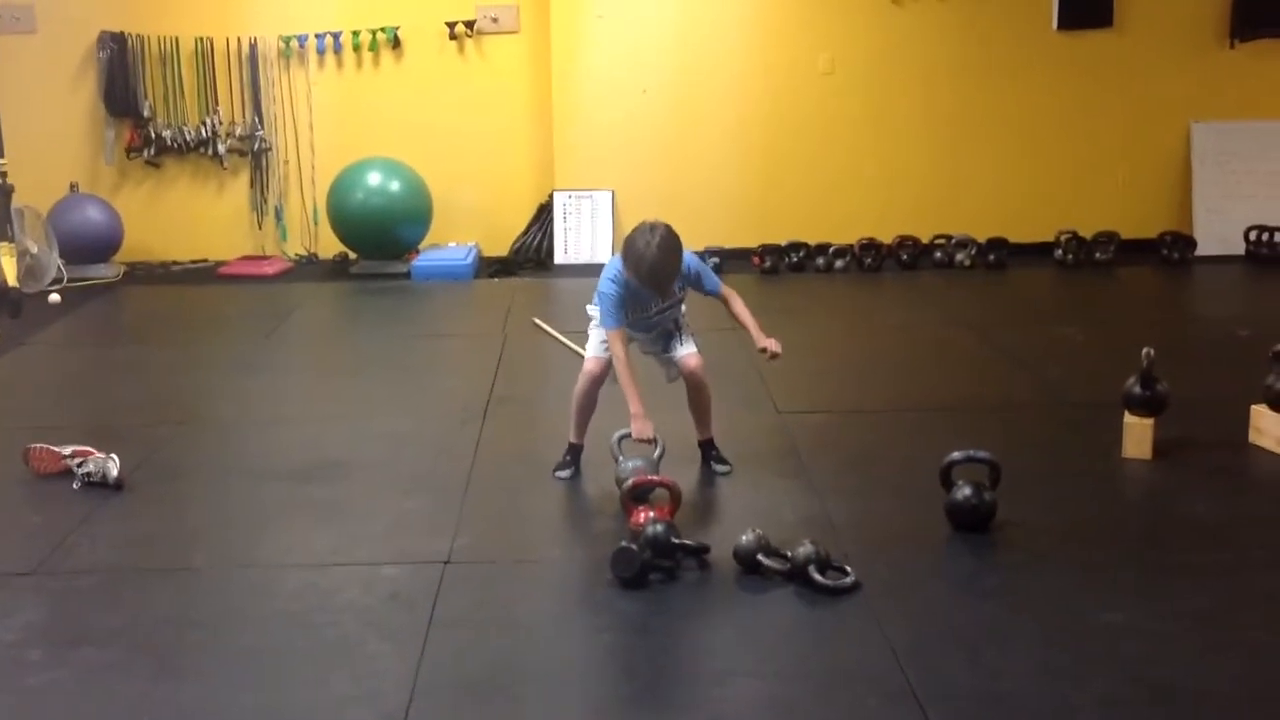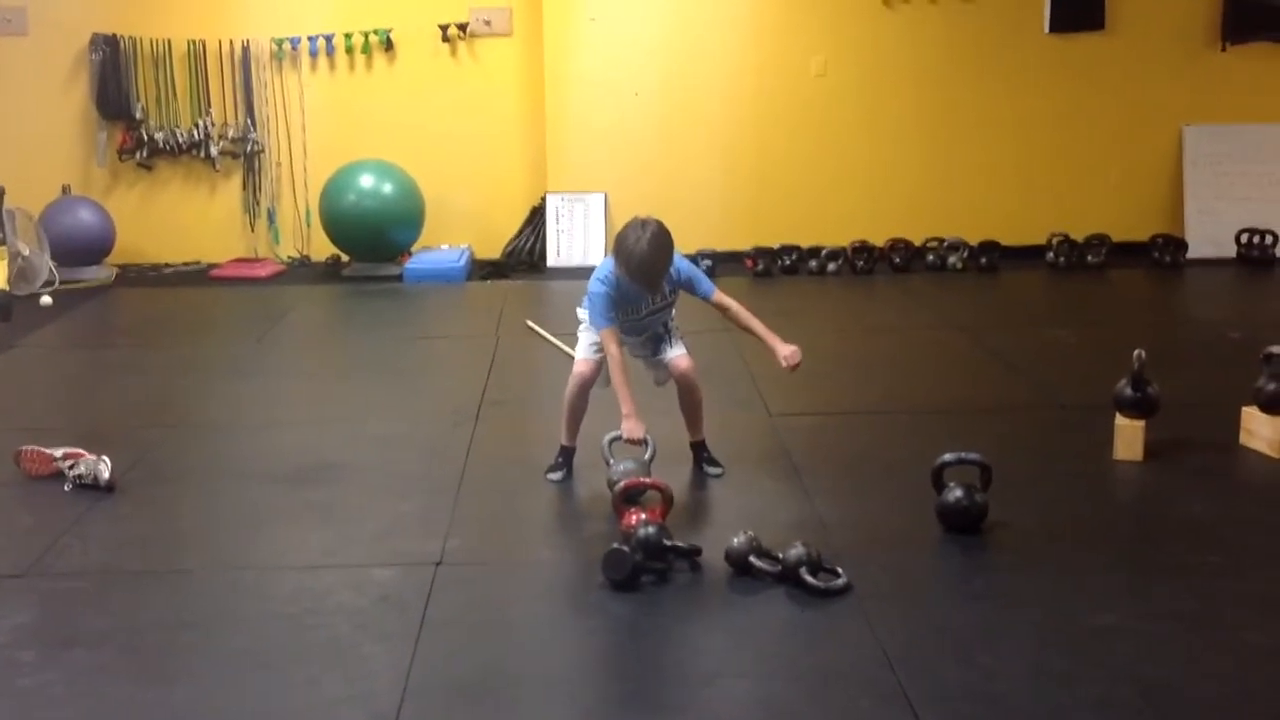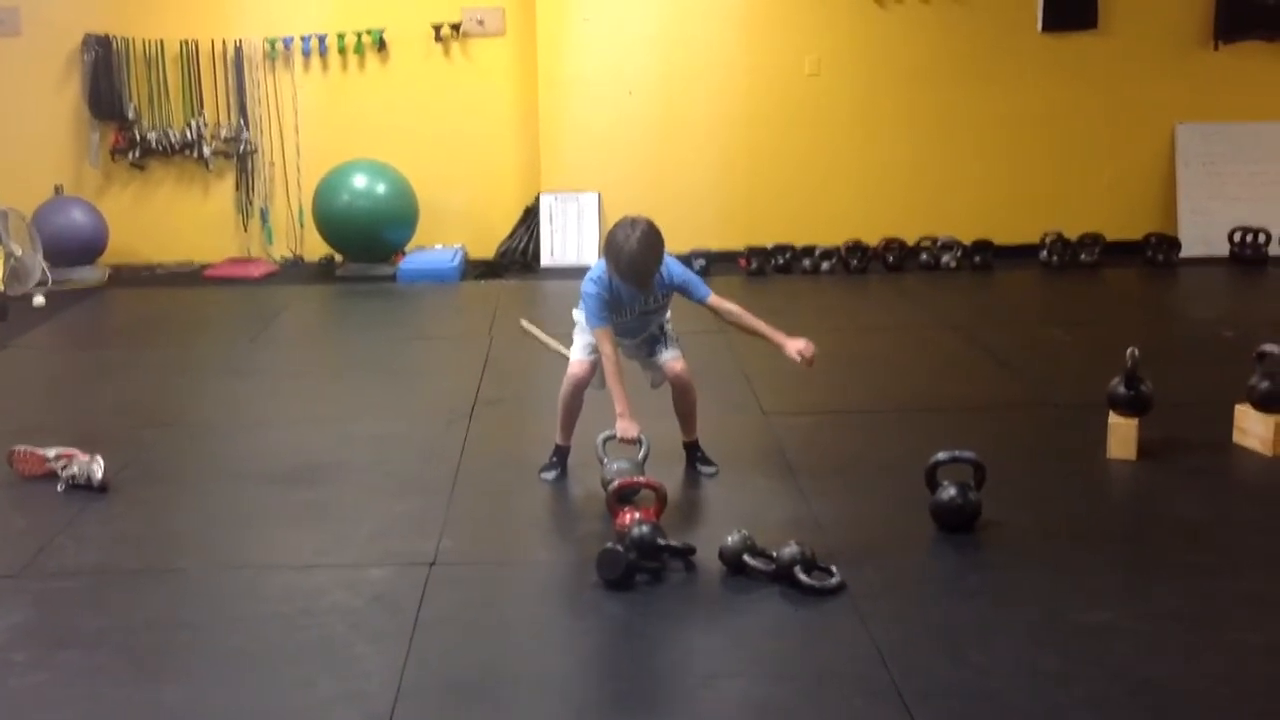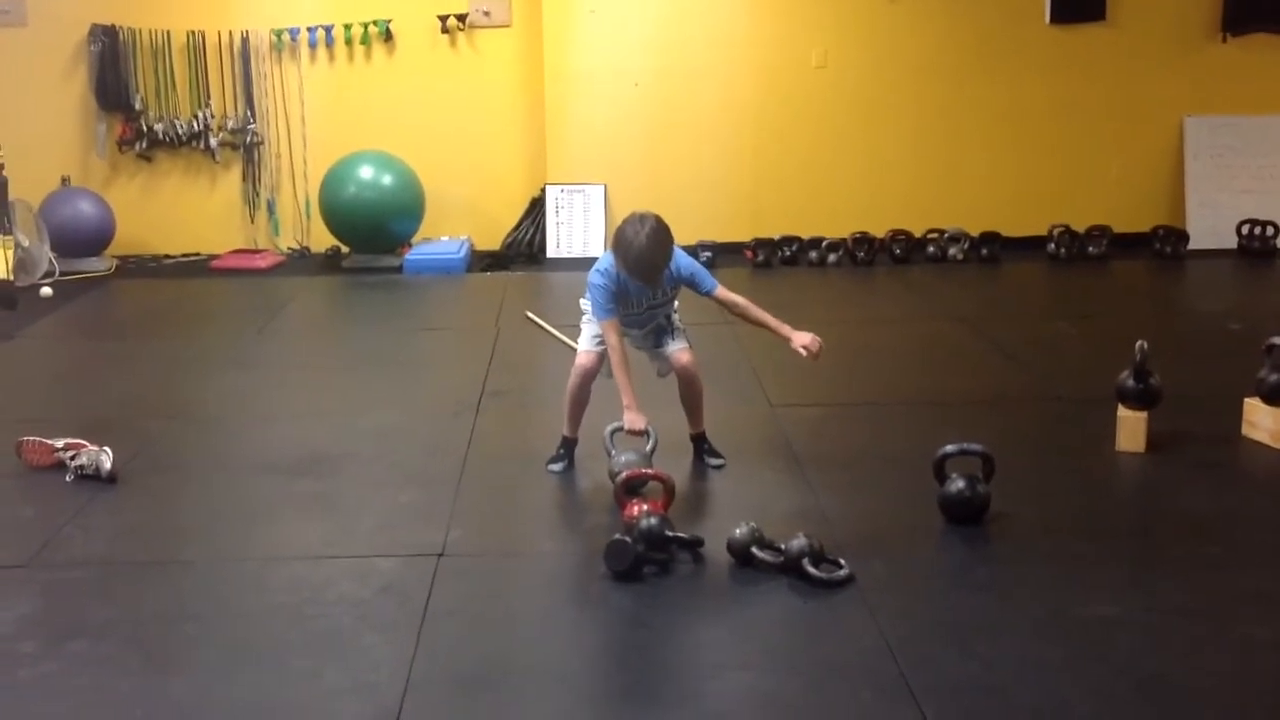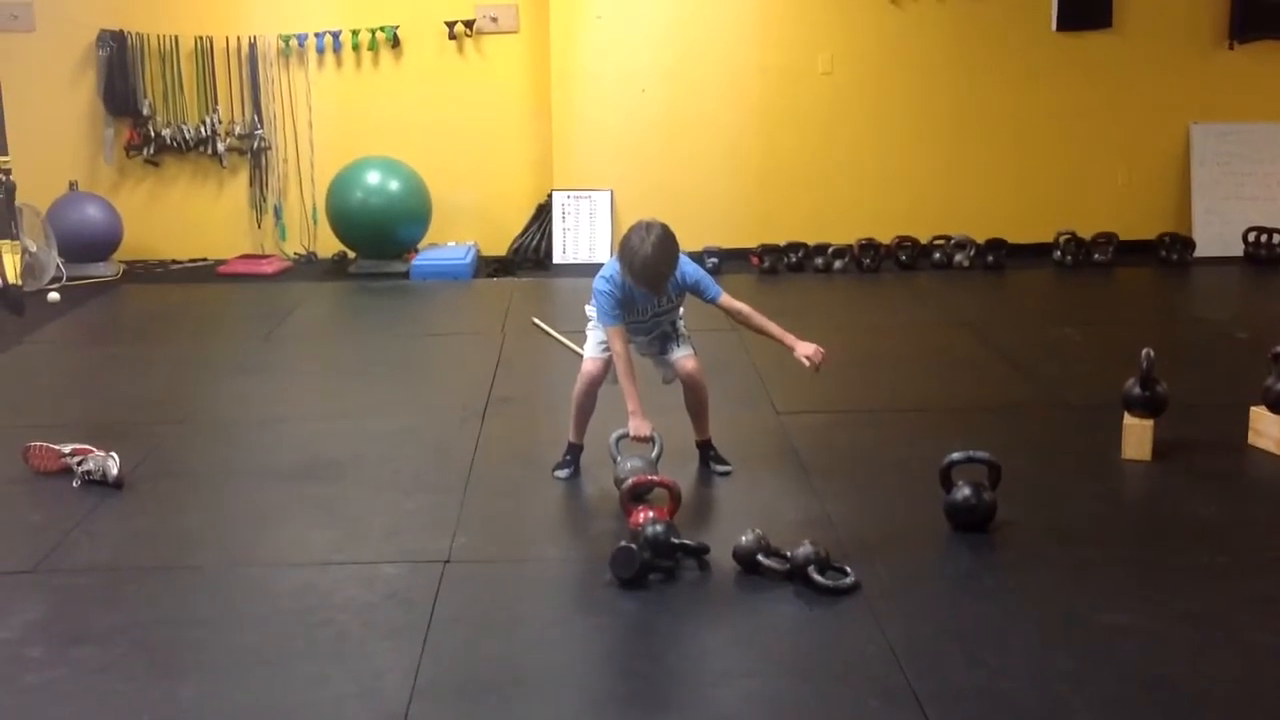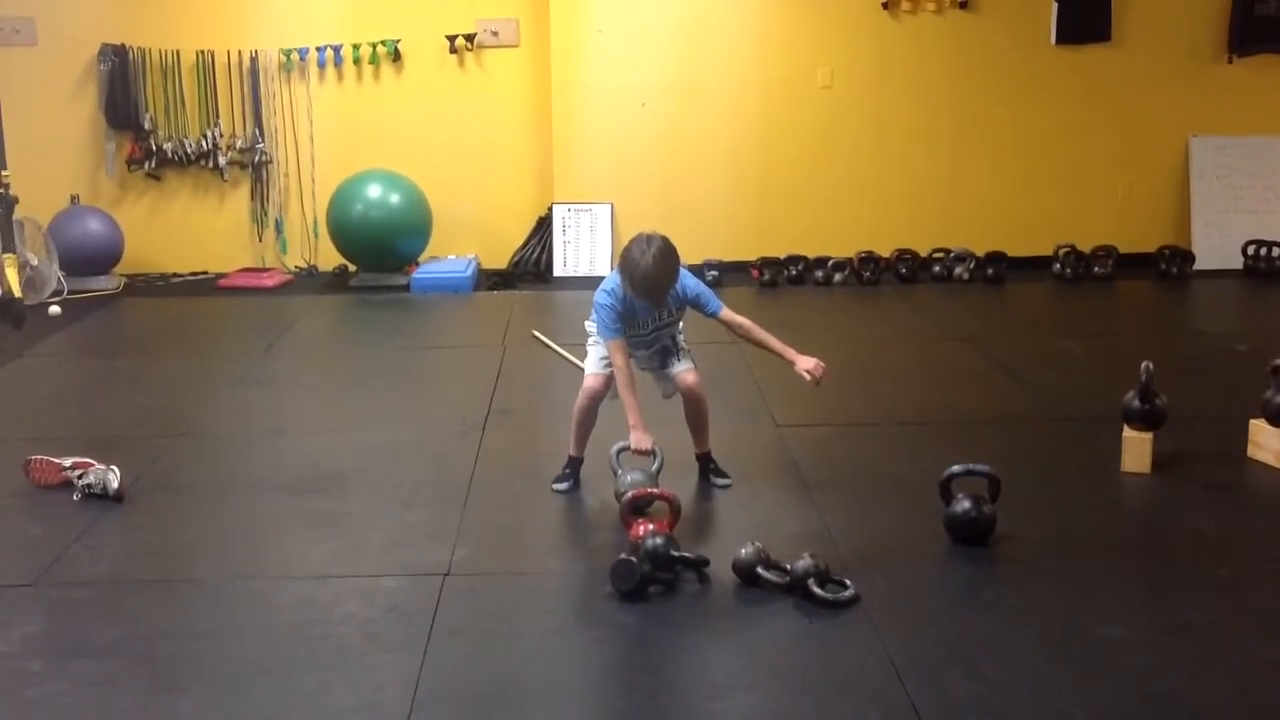
dt=0.5s
person 1, frame 1
left shoulder: (687, 264)
right shoulder: (612, 281)
left elbow: (727, 295)
right elbow: (618, 351)
left wrist: (757, 335)
right wrist: (638, 414)
left hip: (664, 323)
right hip: (612, 321)
left knee: (694, 368)
right knee: (592, 371)
left ankle: (708, 446)
right ankle: (573, 449)
person 1, frame 2
left shoulder: (677, 267)
right shoulder: (603, 282)
left elbow: (725, 304)
right elbow: (613, 351)
left wrist: (776, 343)
right wrist: (629, 415)
left hip: (654, 327)
right hip: (603, 325)
left knee: (685, 371)
right knee: (582, 374)
left ankle: (699, 449)
right ankle: (565, 451)
person 1, frame 3
left shoulder: (669, 270)
right shoulder: (595, 283)
left elbow: (724, 308)
right elbow: (608, 351)
left wrist: (784, 341)
right wrist: (623, 415)
left hip: (650, 329)
right hip: (598, 328)
left knee: (680, 374)
right knee: (577, 376)
left ankle: (693, 449)
right ankle: (560, 452)
person 1, frame 4
left shoulder: (678, 263)
right shoulder: (602, 276)
left elbow: (731, 301)
right elbow: (614, 343)
left wrist: (790, 333)
right wrist: (630, 407)
left hip: (657, 318)
right hip: (606, 318)
left knee: (686, 365)
right knee: (585, 366)
left ankle: (700, 440)
right ankle: (567, 444)
person 1, frame 5
left shoulder: (684, 269)
right shoulder: (607, 282)
left elbow: (736, 309)
right elbow: (619, 349)
left wrist: (794, 343)
right wrist: (636, 414)
left hip: (662, 325)
right hip: (611, 325)
left knee: (691, 371)
right knee: (591, 373)
left ankle: (705, 447)
right ankle: (573, 450)
person 1, frame 6
left shoulder: (684, 283)
right shoulder: (608, 296)
left elbow: (736, 323)
right elbow: (620, 362)
left wrist: (794, 357)
right wrist: (637, 427)
left hip: (662, 339)
right hip: (611, 338)
left knee: (692, 385)
right knee: (592, 389)
left ankle: (705, 461)
right ankle: (573, 464)
